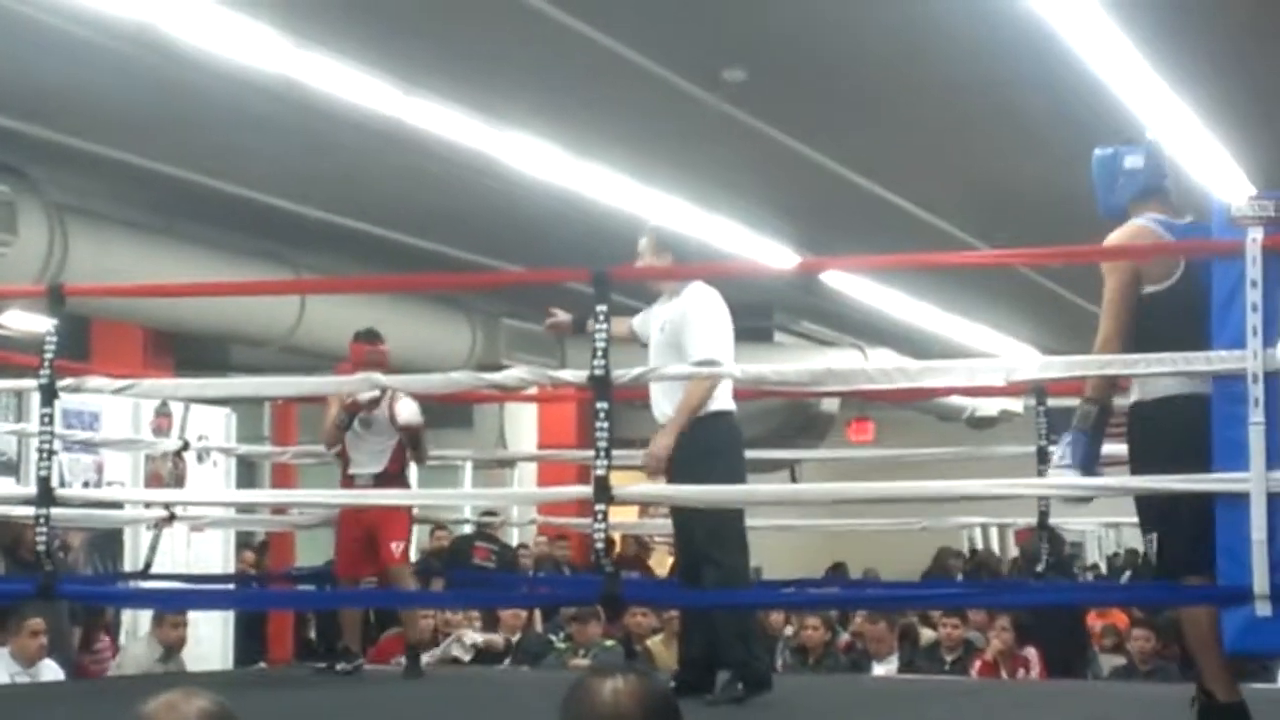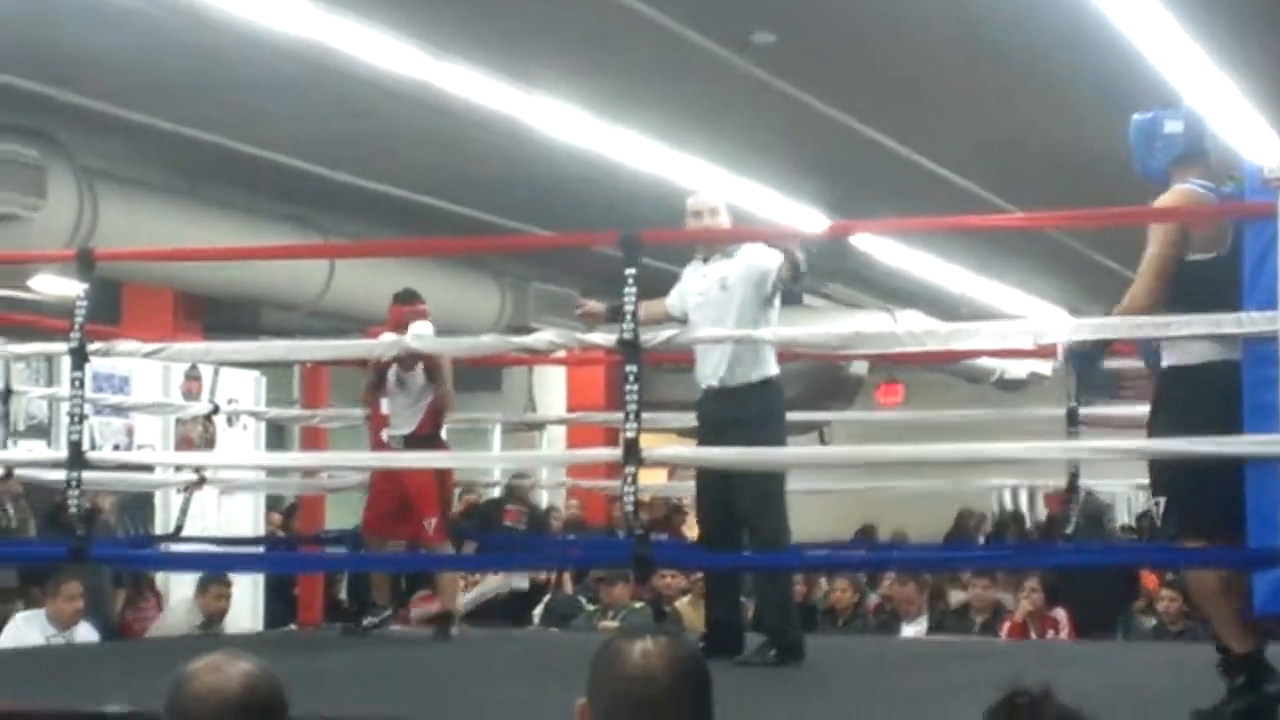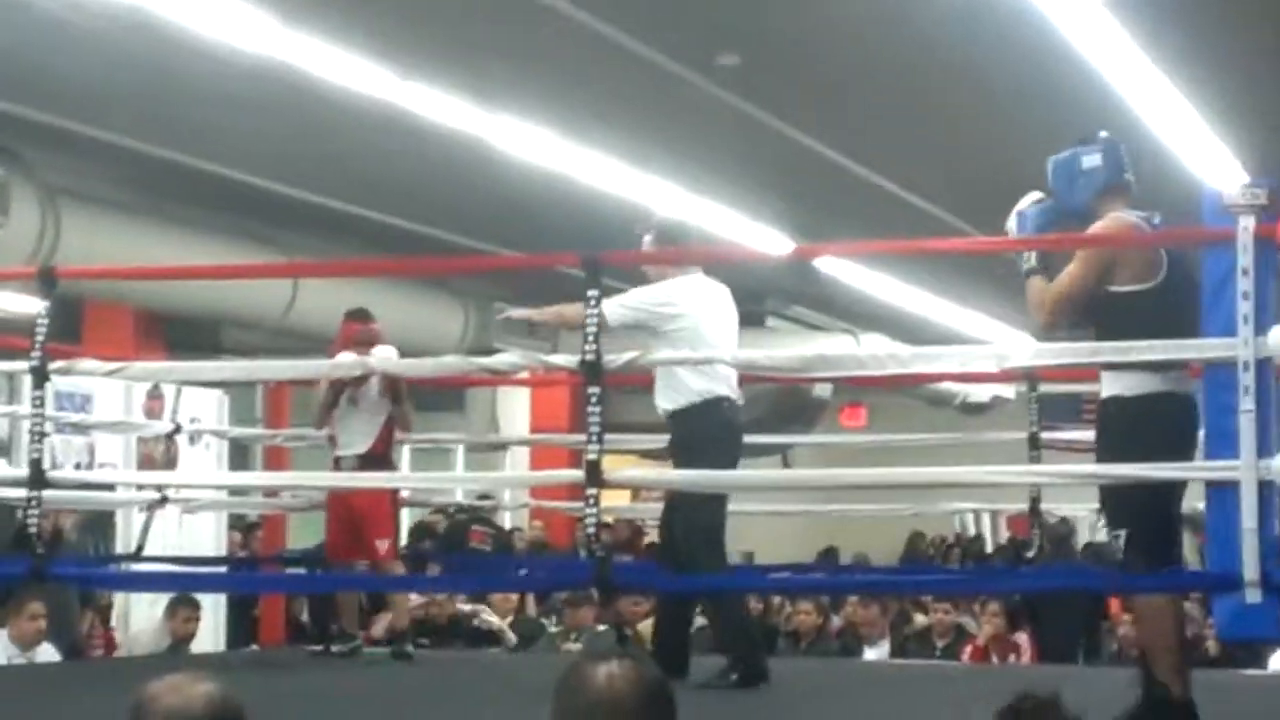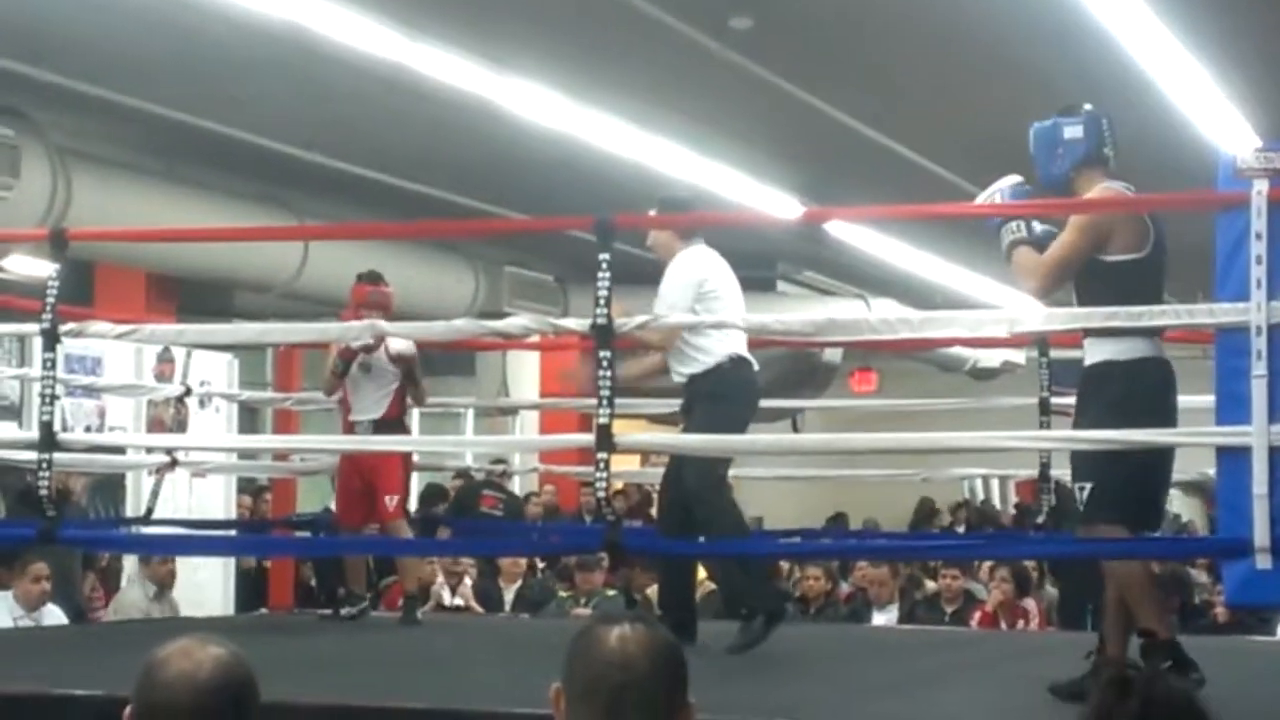
dt=0.5s
person 1, frame 1
left shoulder: (1129, 239)
right shoulder: (1205, 237)
left elbow: (1113, 341)
right elbow: (1218, 328)
left wrist: (1085, 425)
left hip: (1164, 412)
right hip: (1215, 408)
left knee: (1185, 569)
right knee: (1206, 562)
person 1, frame 2
left shoulder: (1175, 204)
left elbow: (1146, 299)
left wrist: (1096, 336)
left hip: (1194, 381)
left knee: (1188, 535)
right knee: (1227, 532)
person 1, frame 3
left shoulder: (1110, 235)
right shoulder: (1163, 239)
left elbow: (1048, 313)
left wrist: (1032, 256)
left hip: (1134, 411)
right hip: (1173, 406)
left knee: (1144, 565)
right knee: (1151, 557)
person 1, frame 4
left shoulder: (1102, 204)
right shoulder: (1133, 209)
left elbow: (1038, 282)
left wrist: (1013, 230)
right wrist: (1041, 235)
left hip: (1119, 378)
right hip: (1142, 378)
left knee: (1102, 522)
right knee: (1122, 524)
left ankle: (1165, 652)
right ankle: (1112, 666)
person 2, frame 1
left shoulder: (699, 300)
right shoulder: (664, 307)
left elbow: (708, 374)
right elbow: (630, 327)
left wrist: (668, 432)
right wrist: (577, 323)
left hip: (709, 437)
right hip: (685, 441)
left knee: (722, 555)
right knee: (691, 559)
left ankle: (749, 670)
right ankle: (697, 670)
person 2, frame 2
left shoulder: (754, 259)
right shoulder: (694, 274)
left elbow: (785, 273)
right elbow: (667, 309)
left wrist: (790, 257)
right wrist: (610, 312)
left hip: (755, 401)
right hip: (714, 403)
left knee: (763, 520)
right knee: (714, 523)
left ankle: (782, 637)
right ankle: (723, 633)
person 2, frame 3
left shoulder: (664, 296)
right shoulder: (716, 291)
left elbow: (585, 317)
left wrist: (533, 314)
left hip: (703, 426)
right hip: (710, 424)
left knee: (700, 540)
right knee: (676, 537)
left ankle: (745, 660)
right ankle: (670, 654)
person 2, frame 4
left shoulder: (688, 265)
right shoulder: (701, 265)
left elbow: (661, 337)
right elbow: (671, 353)
right wrist: (615, 375)
left hip: (721, 387)
right hip: (714, 391)
left knee: (702, 489)
right knee: (676, 500)
left ankle: (760, 602)
right ankle: (677, 620)
person 3, frame 1
left shoulder: (398, 399)
right shoulder: (340, 397)
left elbow: (420, 458)
right elbow: (328, 441)
left wrist: (415, 434)
right wrist: (350, 410)
left hip: (391, 492)
right hip: (354, 493)
left knee: (398, 568)
right knee: (348, 575)
left ankle: (413, 650)
right ankle: (351, 653)
person 3, frame 2
left shoulder: (436, 356)
left elbow: (445, 404)
right elbow: (369, 402)
left wrist: (431, 364)
right wrist: (379, 368)
left hip: (426, 455)
right hip: (391, 453)
left knee: (436, 537)
right knee: (374, 532)
left ankle: (446, 618)
right ankle: (380, 606)
person 3, frame 3
left shoulder: (386, 374)
right shoulder: (333, 375)
left elbow: (405, 425)
right elbow: (319, 421)
left wrist: (395, 388)
right wrist: (335, 388)
left hip: (376, 475)
right hip: (342, 474)
left knee: (386, 556)
right knee: (341, 558)
left ankle: (401, 635)
right ankle: (349, 634)
person 3, frame 4
left shoulder: (397, 342)
right shoulder: (344, 340)
left elbow: (420, 399)
right elbow: (328, 389)
left wrist: (410, 368)
right wrist: (345, 357)
left hip: (390, 440)
right hip: (355, 440)
left knee: (393, 519)
right knee: (349, 523)
left ankle: (411, 601)
right ankle: (357, 597)
